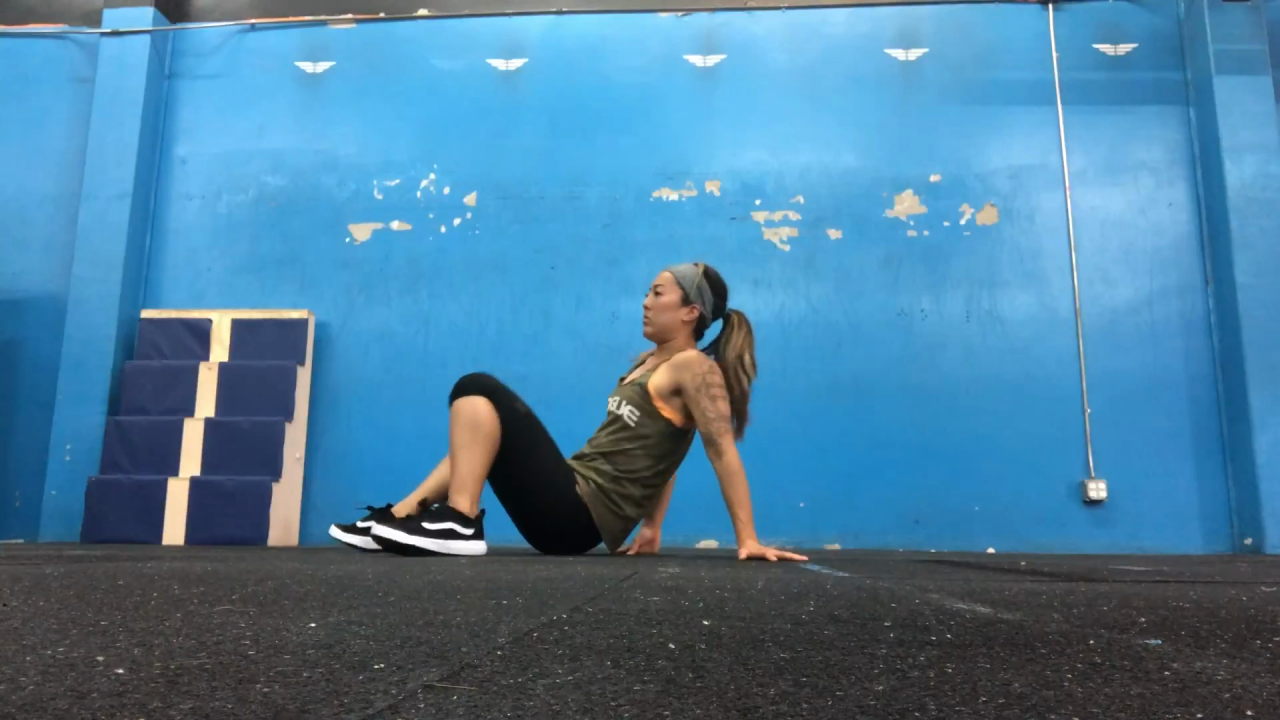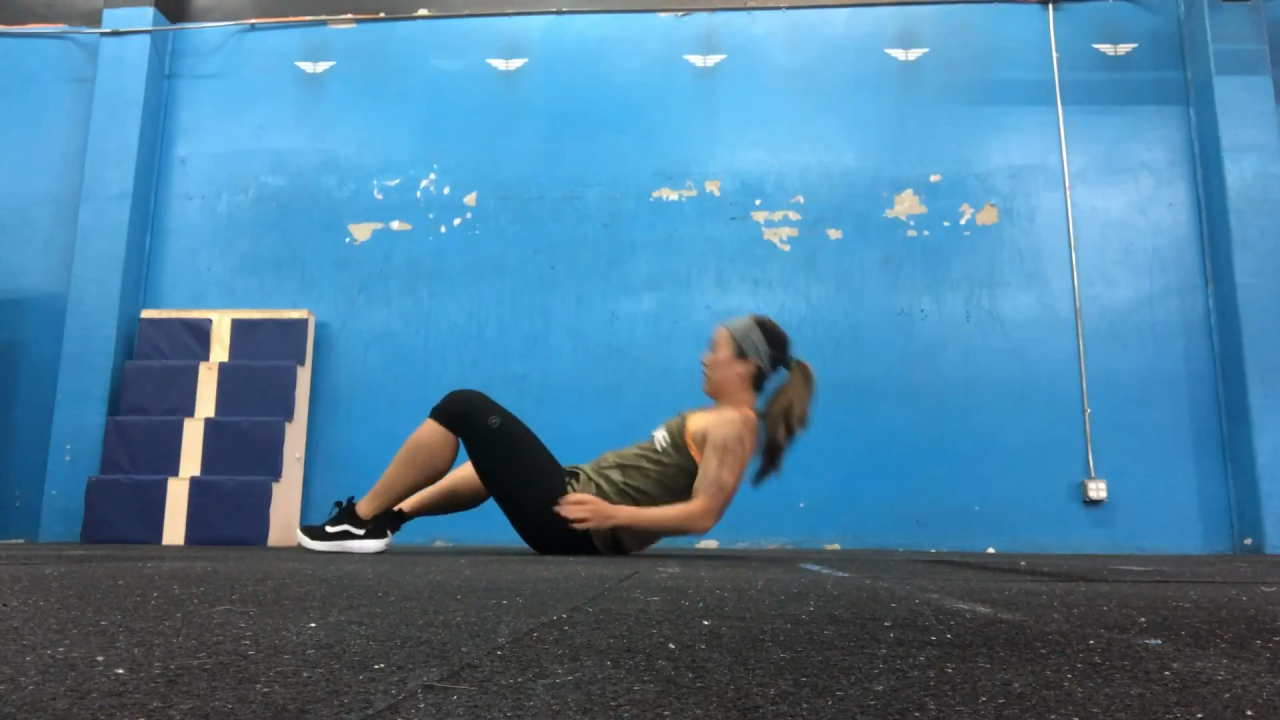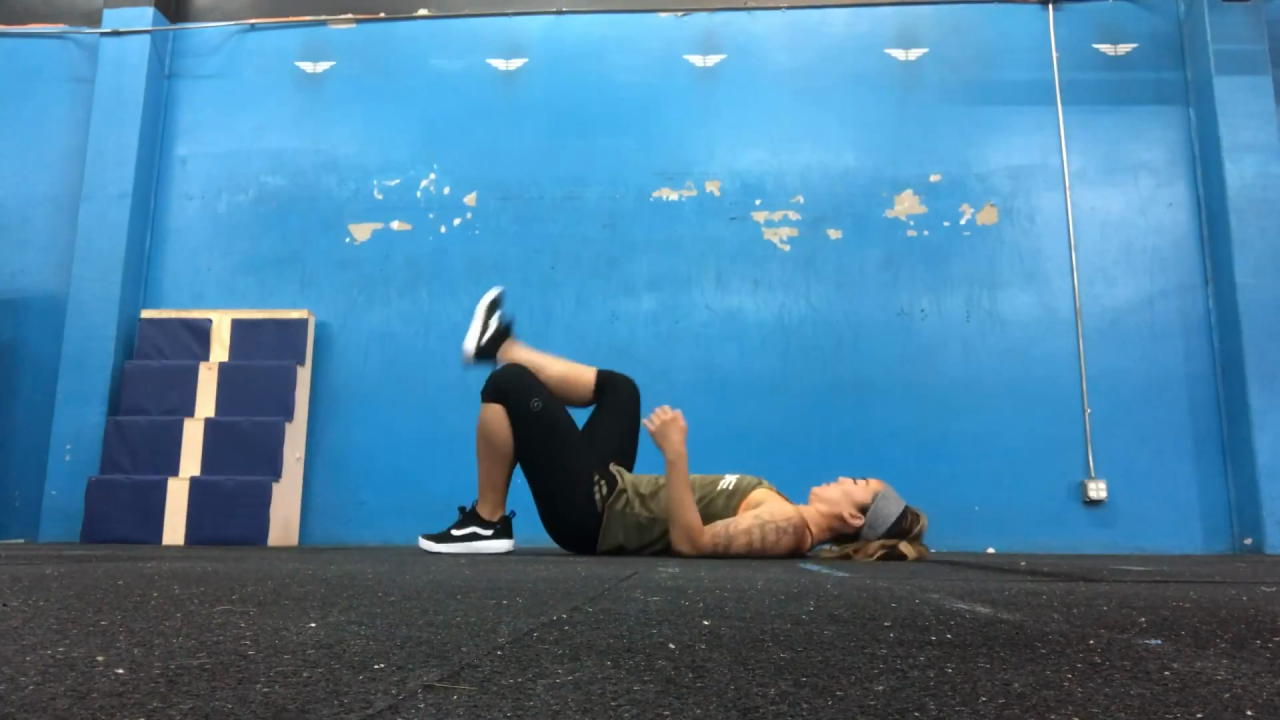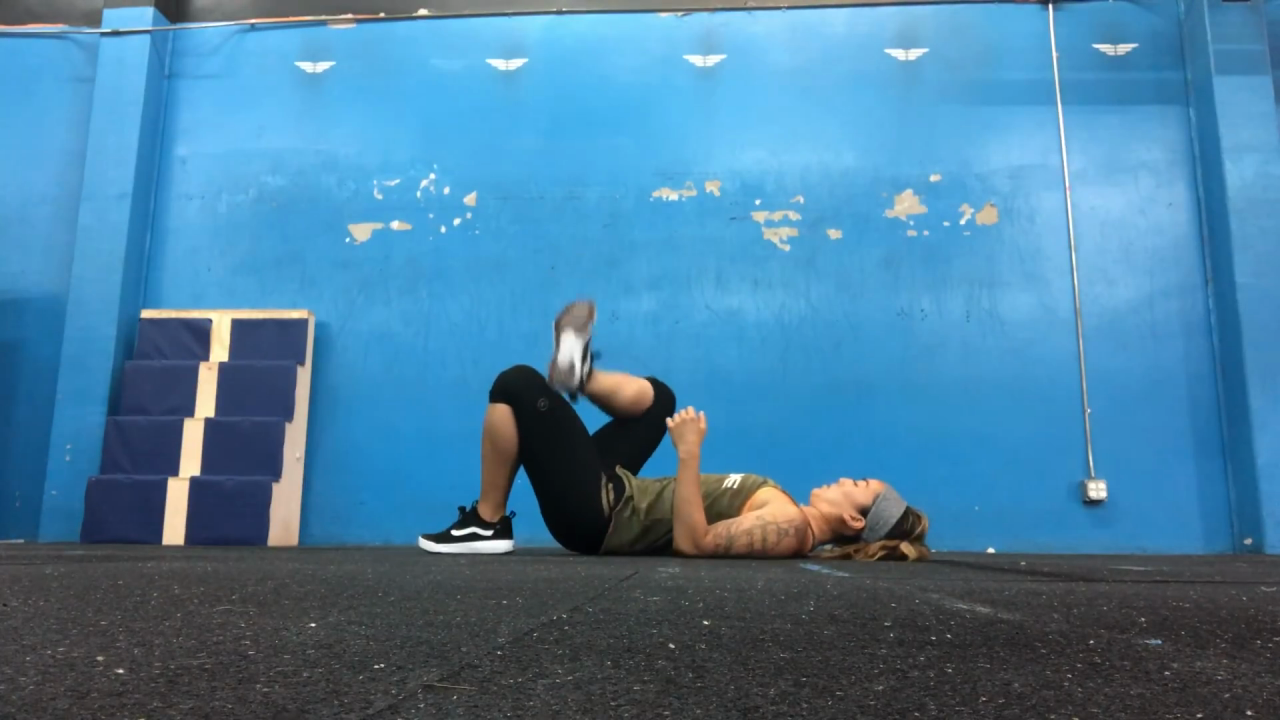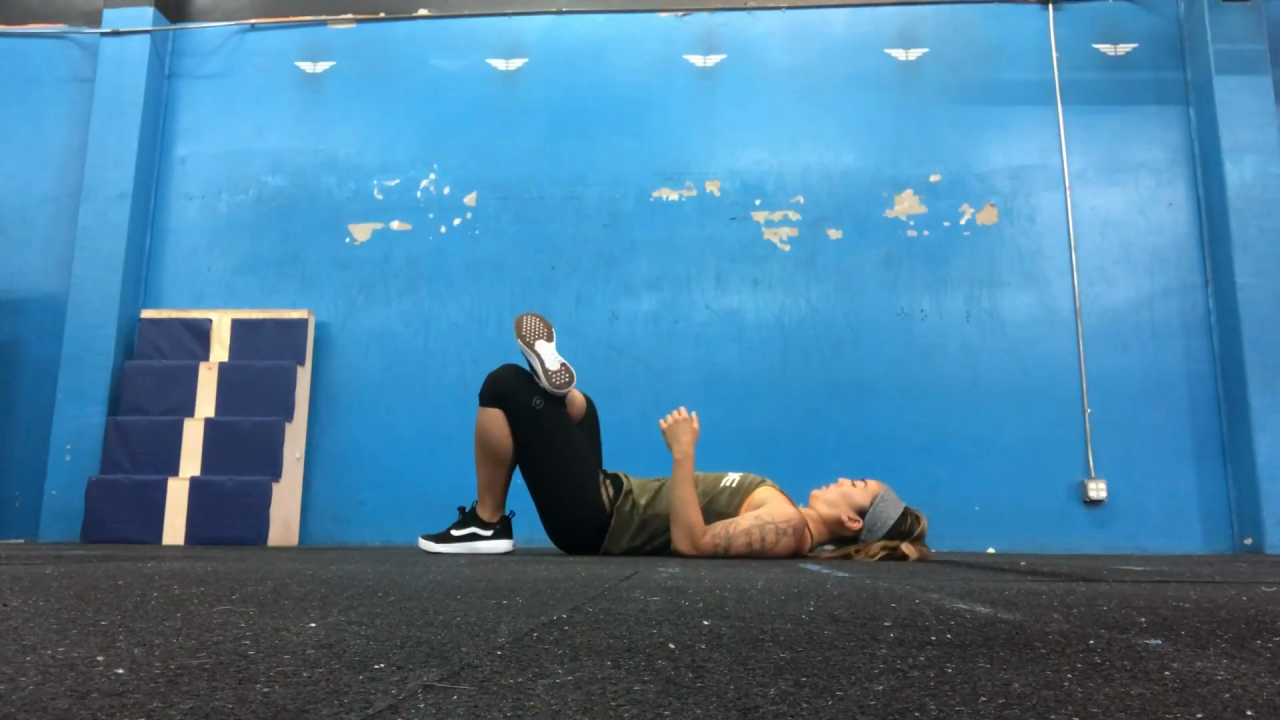
dt=0.7s
person 1, frame 1
left shoulder: (694, 368)
right shoulder: (650, 363)
left elbow: (723, 451)
right elbow: (659, 450)
left wrist: (747, 539)
right wrist: (651, 526)
left hip: (573, 518)
right hip: (572, 514)
left knee: (478, 389)
right knee: (485, 442)
left ankle: (460, 522)
right ankle: (397, 520)
person 1, frame 2
left shoulder: (734, 425)
right shoulder: (724, 419)
left elbow: (701, 514)
right elbow: (684, 489)
left wrist: (613, 515)
left hip: (571, 523)
right hip: (584, 496)
left knee: (463, 408)
right knee: (493, 460)
left ankle: (362, 522)
right ankle: (396, 513)
person 1, frame 3
left shoulder: (787, 531)
right shoulder: (793, 518)
left elbow: (688, 540)
left wrist: (674, 454)
left hip: (592, 514)
right hip: (609, 497)
left knee: (508, 385)
right knee: (617, 388)
left ankle: (486, 525)
right ankle: (498, 344)
person 1, frame 4
left shoulder: (790, 528)
right shoulder: (791, 519)
left elbow: (691, 540)
left wrist: (689, 455)
left hip: (595, 516)
right hip: (613, 497)
left knee: (516, 384)
left ankle: (486, 525)
right ankle: (578, 373)
person 1, frame 5
left shoulder: (787, 530)
right shoulder: (789, 520)
left elbow: (689, 541)
left wrist: (683, 453)
left hip: (592, 520)
right hip: (606, 505)
left knee: (506, 384)
left ankle: (486, 524)
right ankle: (556, 382)
